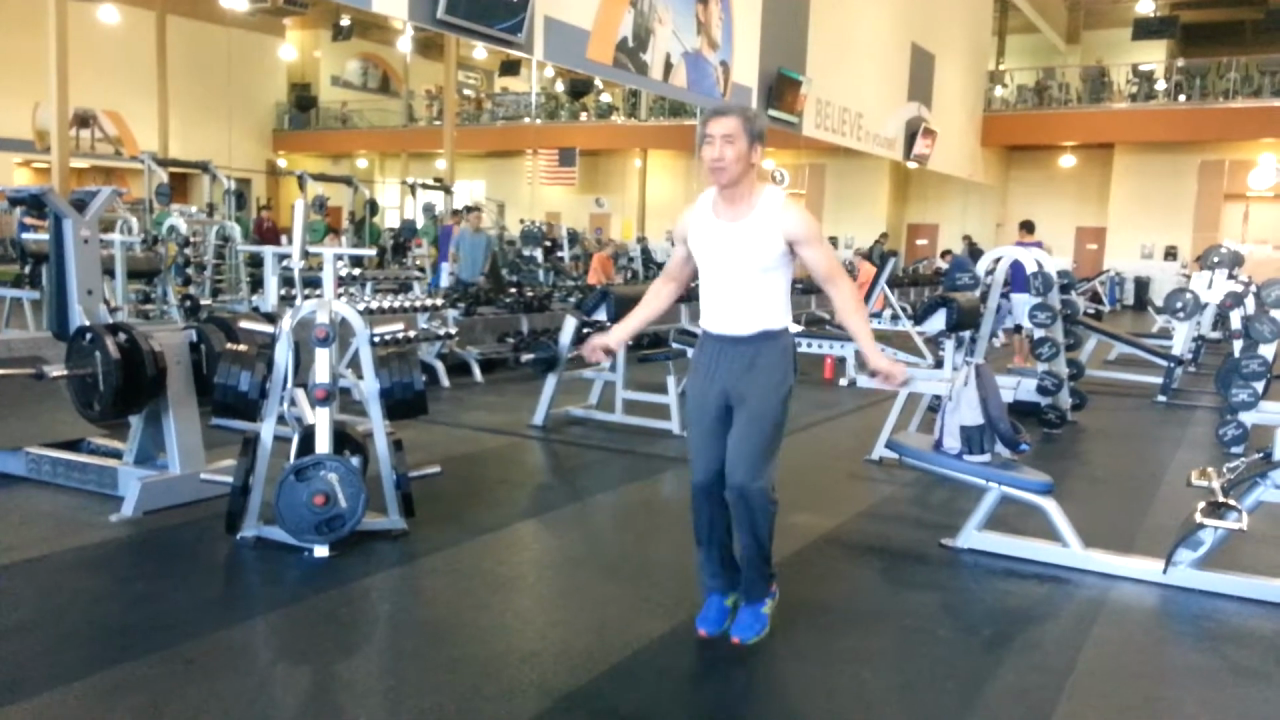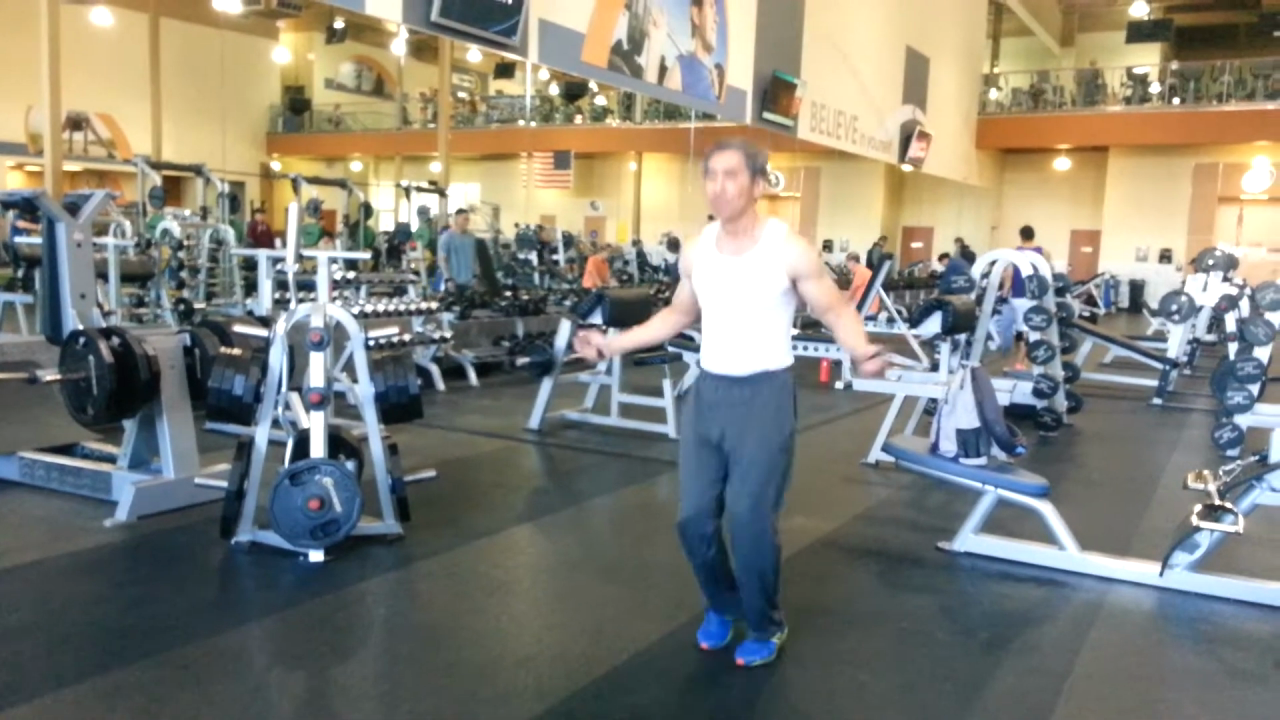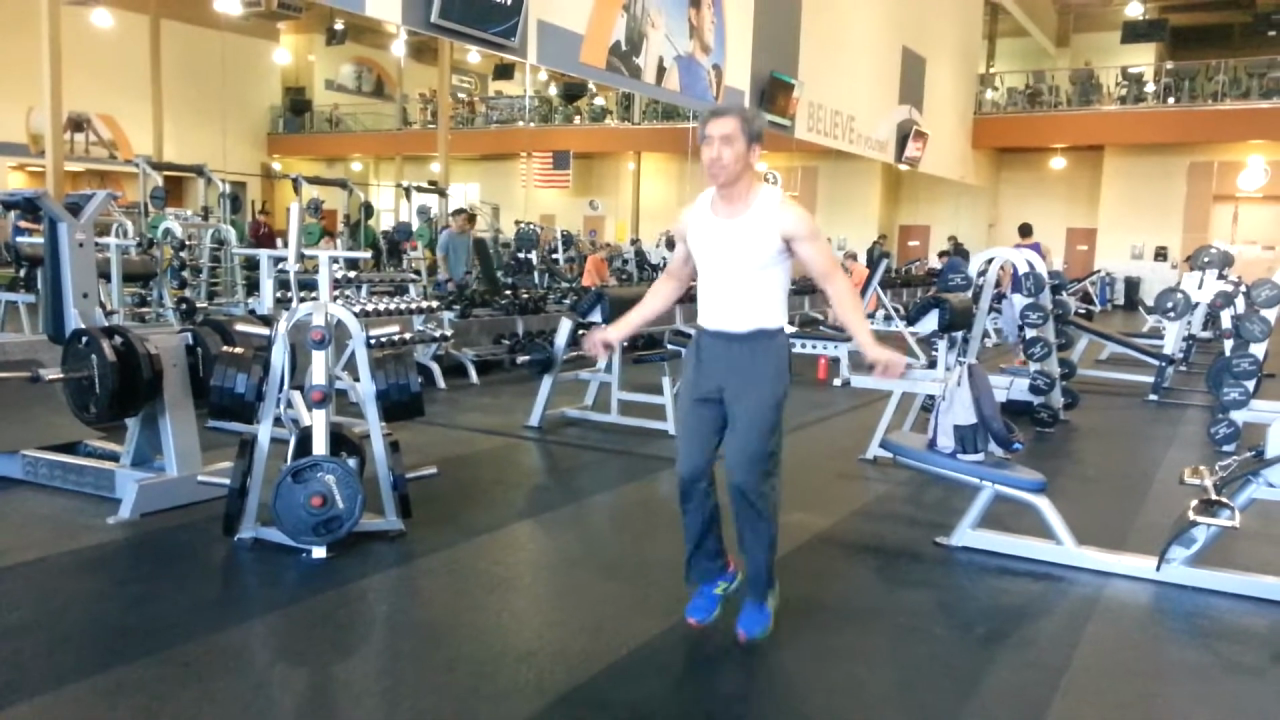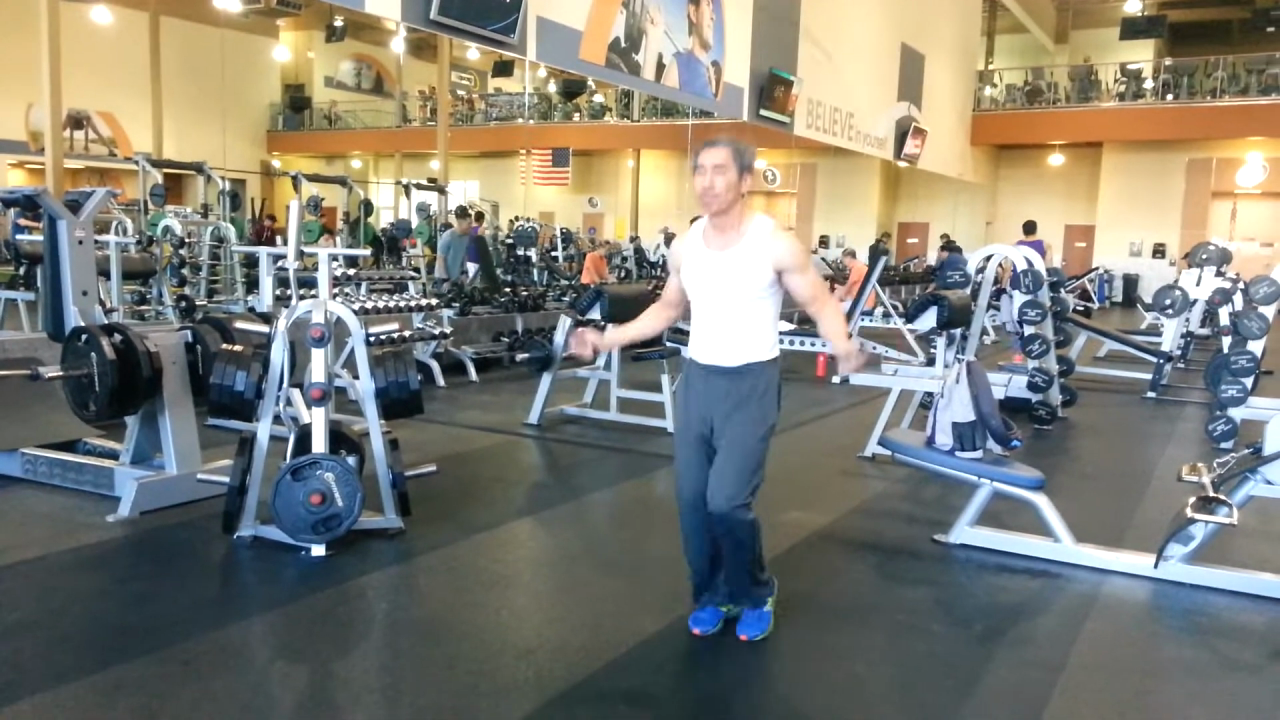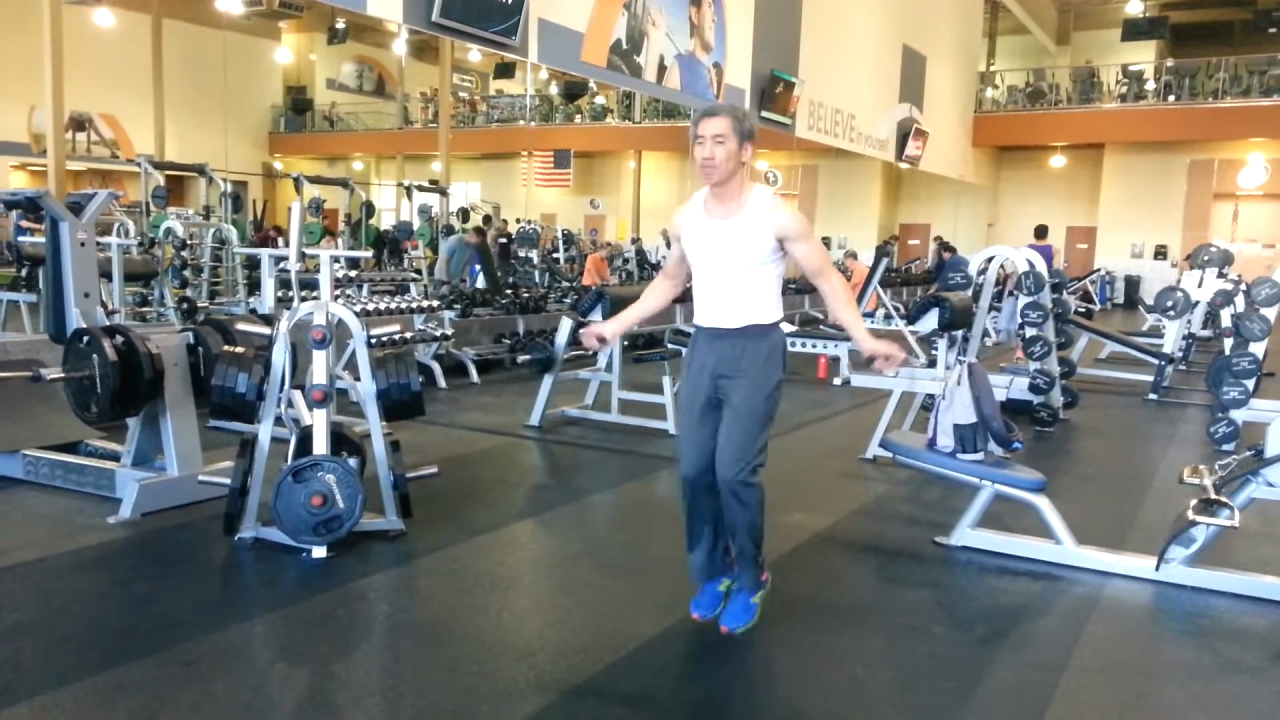
dt=0.2s
person 1, frame 1
left shoulder: (787, 216)
right shoulder: (692, 218)
left elbow: (835, 283)
right elbow: (670, 282)
left wrist: (869, 348)
right wrist: (623, 332)
left hip: (765, 355)
right hip: (710, 354)
left knee: (746, 478)
right knee: (705, 479)
left ankle: (757, 591)
right ankle: (719, 588)
person 1, frame 2
left shoulder: (792, 251)
right shoulder: (696, 250)
left elbow: (837, 312)
right elbow: (680, 314)
left wrist: (859, 351)
right wrist: (616, 342)
left hip: (765, 393)
right hip: (709, 391)
left knee: (751, 521)
right knee: (694, 517)
left ankle: (764, 626)
right ankle: (724, 604)
person 1, frame 3
left shoulder: (785, 214)
right shoulder: (691, 217)
left elbow: (832, 280)
right elbow: (671, 283)
left wrist: (867, 345)
right wrist: (619, 330)
left hip: (761, 353)
right hip: (706, 351)
left knee: (747, 475)
right knee: (691, 470)
left ankle: (759, 590)
right ankle: (710, 572)
person 1, frame 4
left shoulder: (777, 245)
right shoulder: (685, 245)
left elbow: (819, 306)
right elbow: (669, 307)
left wrist: (842, 349)
right wrist: (609, 336)
left hip: (751, 384)
right hip: (698, 382)
left knee: (726, 501)
right knee: (693, 501)
left ankle: (757, 592)
right ankle: (713, 597)
person 1, frame 5
left shoulder: (777, 214)
right shoulder: (686, 216)
left elbow: (825, 278)
right elbow: (668, 283)
left wrist: (864, 339)
right wrist: (615, 326)
left hip: (756, 349)
right hip: (704, 348)
left knee: (735, 469)
right knee: (694, 468)
left ankle: (749, 580)
right ankle: (713, 571)
